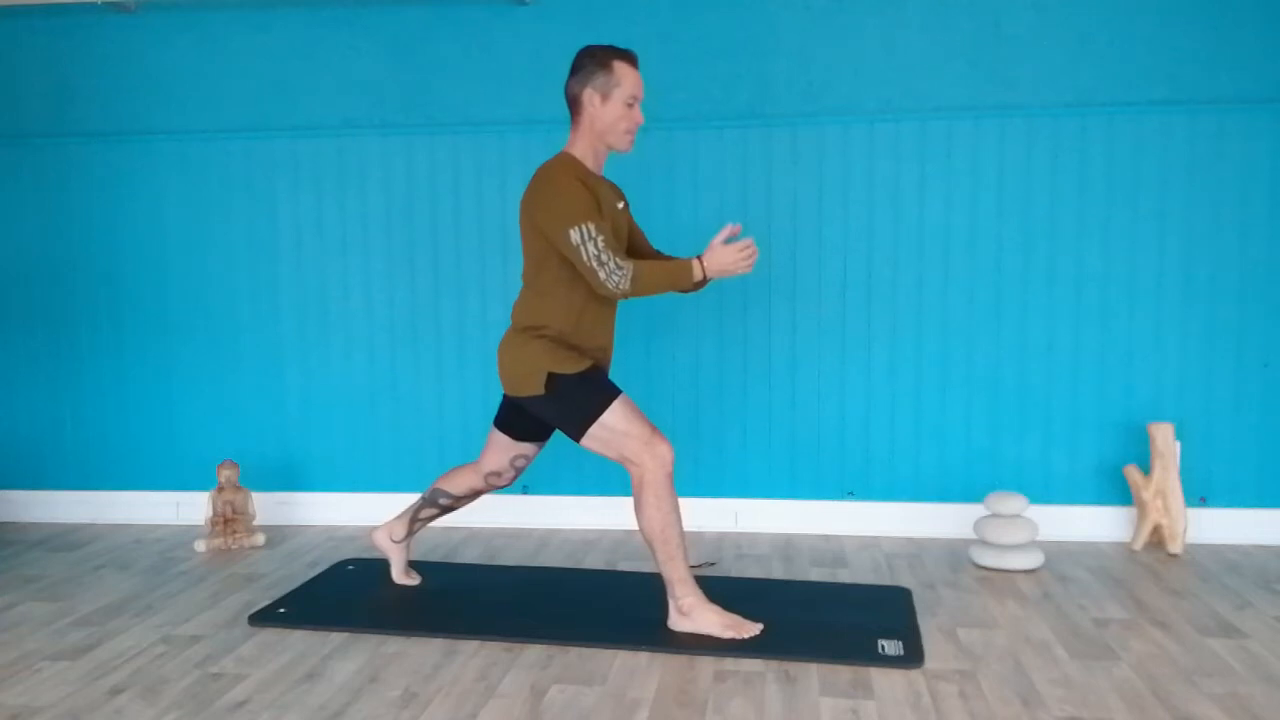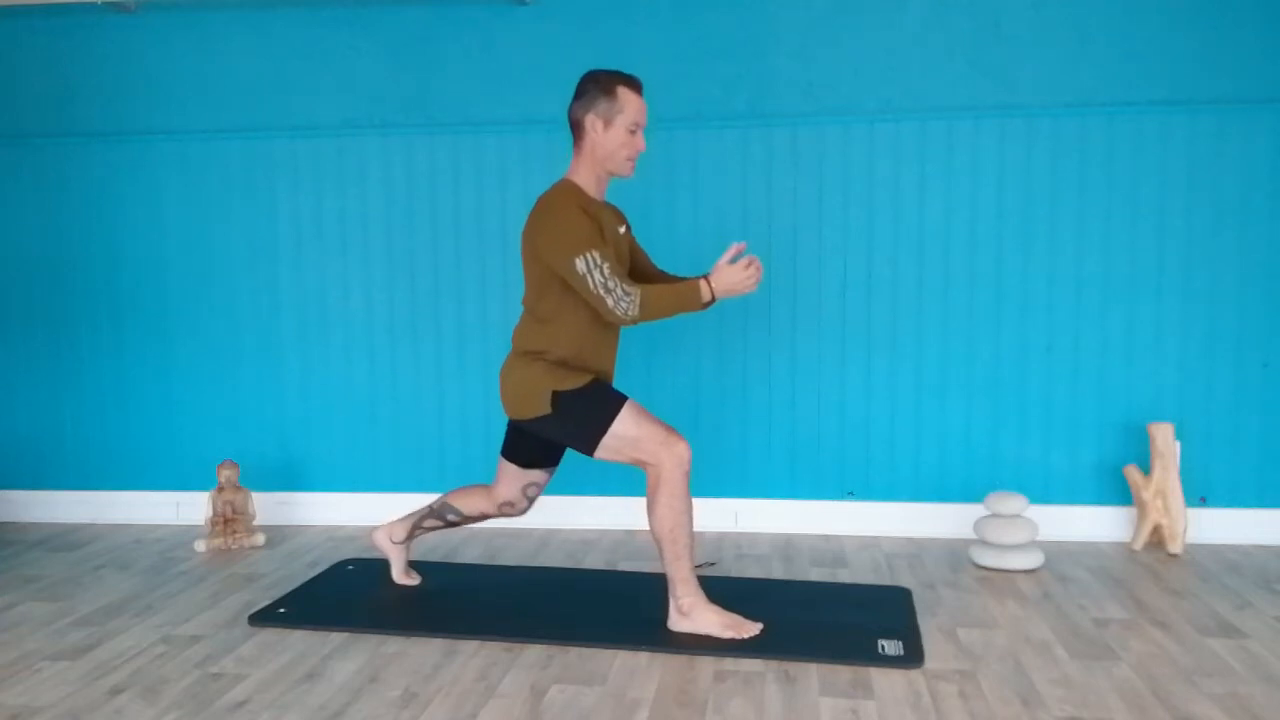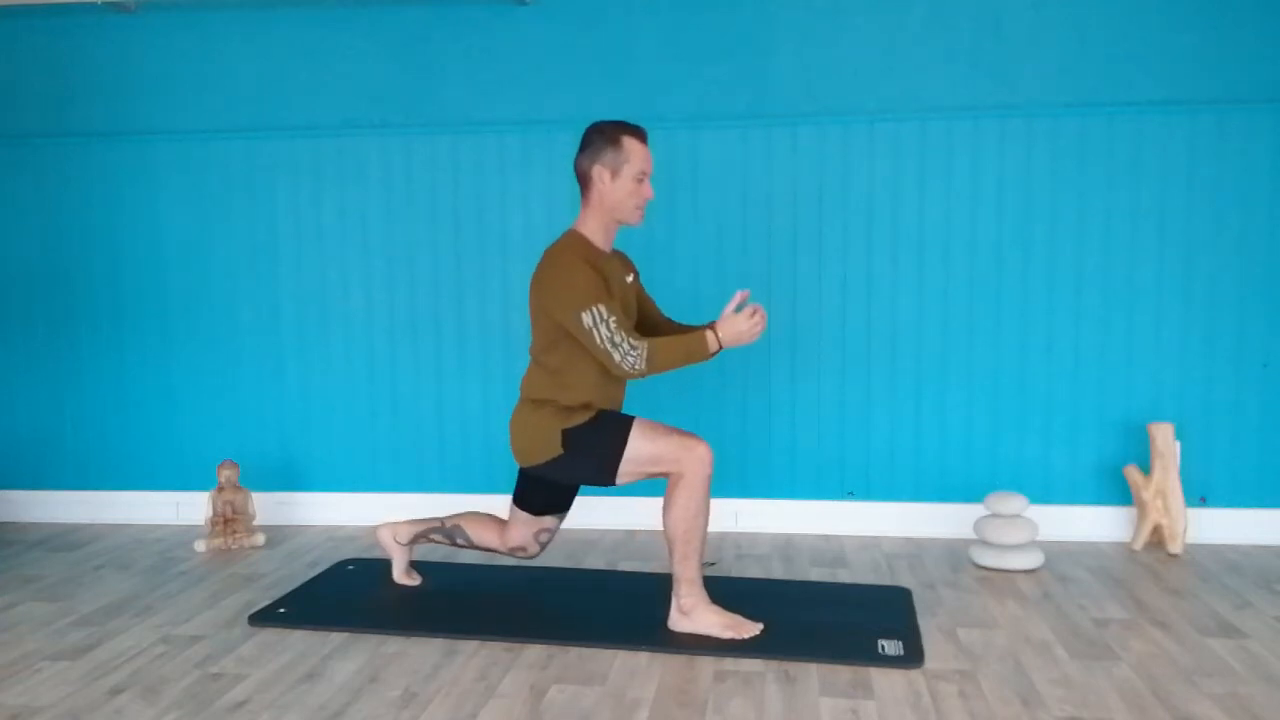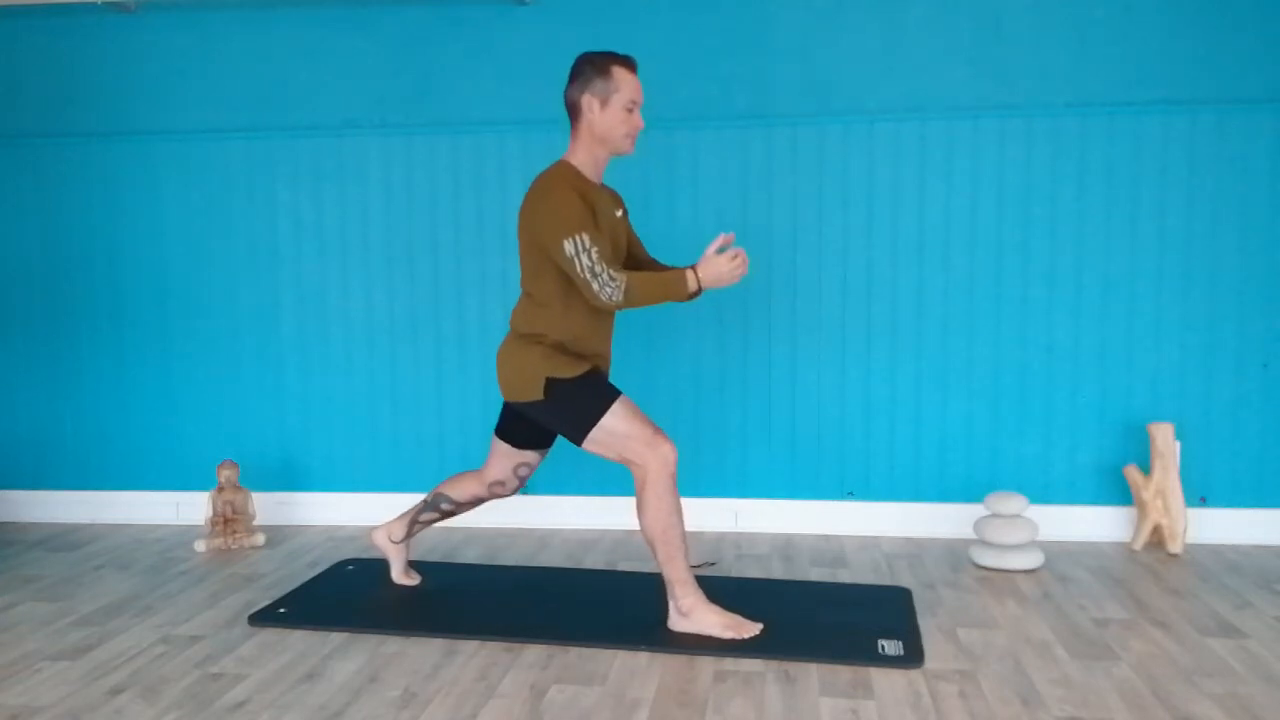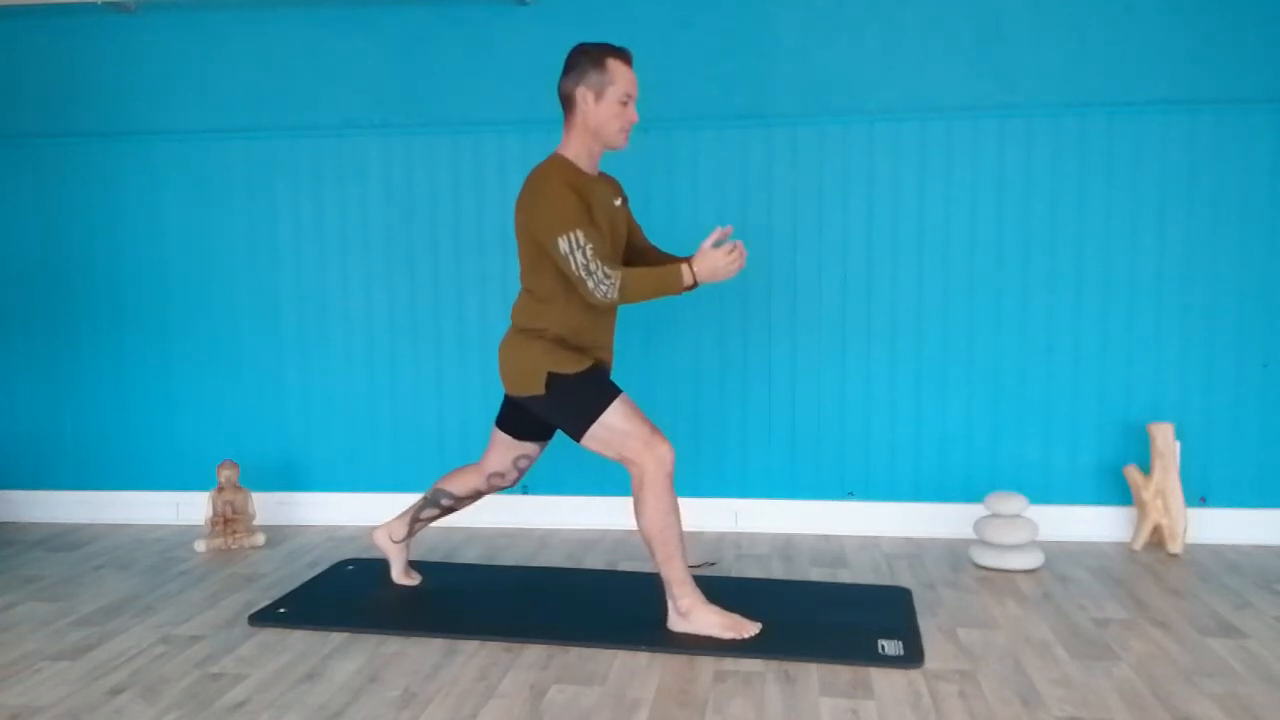
dt=0.7s
person 1, frame 1
left shoulder: (606, 193)
right shoulder: (558, 186)
left elbow: (646, 261)
right elbow: (613, 278)
left wrist: (704, 266)
right wrist: (701, 267)
left hip: (552, 360)
right hip: (547, 360)
left knee: (493, 471)
right knee: (653, 454)
left ankle: (396, 532)
right ankle: (687, 606)
person 1, frame 2
left shoulder: (608, 217)
right shoulder: (561, 214)
left elbow: (652, 283)
right elbow: (620, 304)
left wrist: (709, 282)
right wrist: (710, 288)
left hip: (552, 381)
right hip: (548, 382)
left knee: (505, 500)
right knee: (670, 452)
left ankle: (397, 534)
right ankle: (687, 606)
person 1, frame 3
left shoulder: (616, 265)
right shoulder: (568, 267)
left elbow: (659, 332)
right elbow: (628, 358)
left wrist: (716, 328)
right wrist: (716, 340)
left hip: (565, 425)
right hip: (557, 427)
left knee: (518, 542)
right knee: (692, 457)
left ankle: (402, 535)
right ankle: (689, 606)
person 1, frame 4
left shoulder: (605, 199)
right shoulder: (557, 195)
left elbow: (641, 270)
right elbow: (607, 289)
left wrist: (699, 273)
right wrist: (696, 279)
left hip: (552, 367)
right hip: (545, 367)
left knee: (498, 480)
right knee: (656, 454)
left ankle: (396, 533)
right ankle: (687, 606)
person 1, frame 5
left shoulder: (606, 190)
right shoulder: (551, 189)
left elbow: (642, 258)
right elbow: (601, 285)
left wrist: (701, 264)
right wrist: (694, 274)
left hip: (554, 359)
right hip: (548, 361)
left knee: (496, 473)
right knee: (653, 454)
left ankle: (397, 533)
right ankle: (686, 607)
